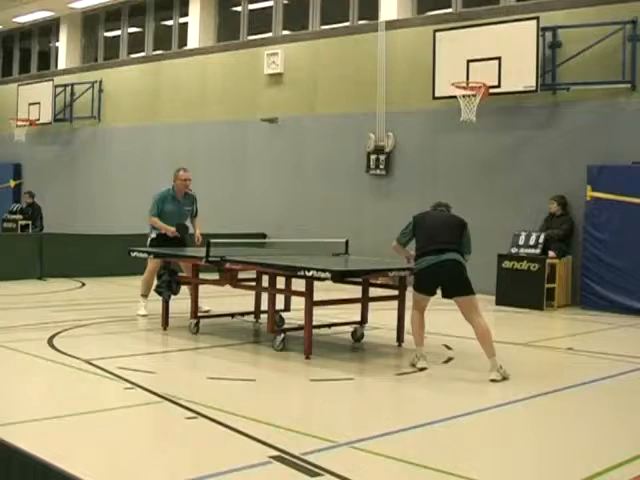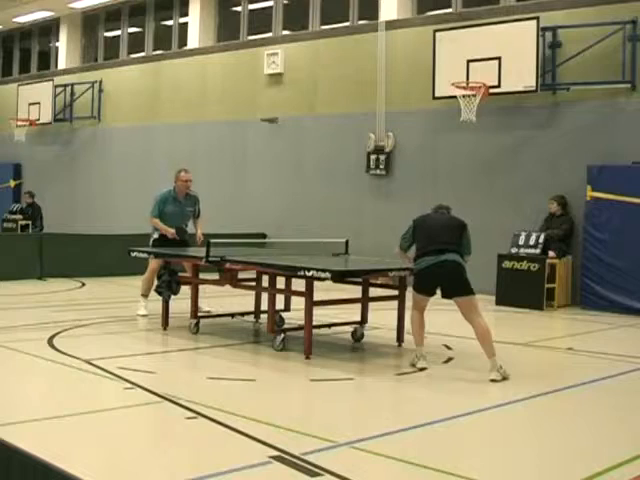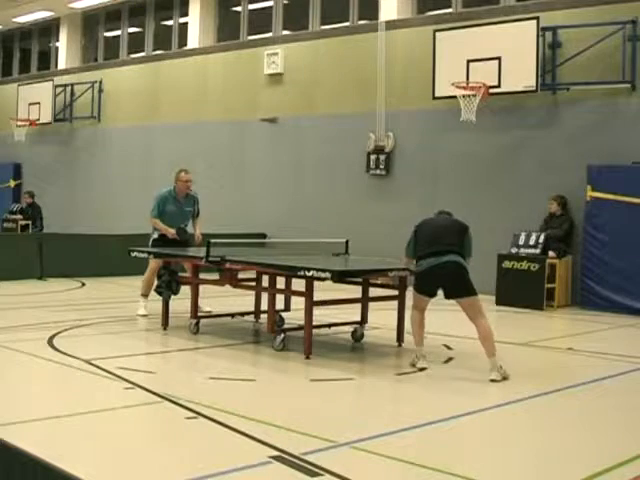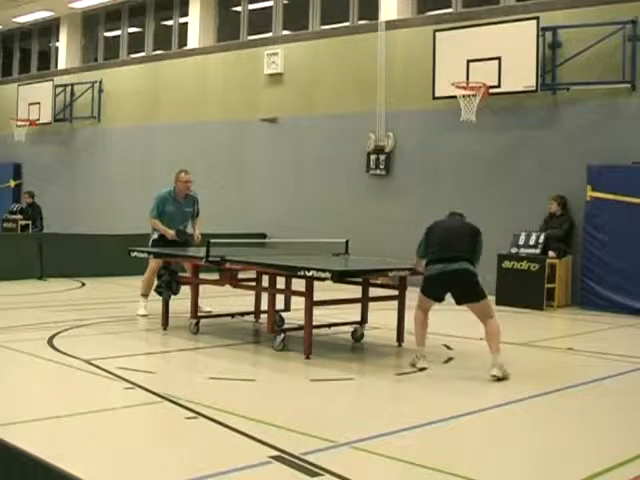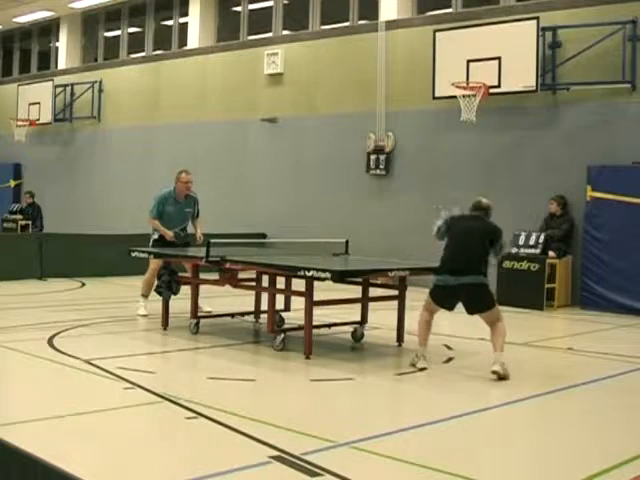
dt=0.3s
person 1, frame 1
left shoulder: (418, 218)
right shoulder: (460, 221)
left elbow: (396, 245)
right elbow: (466, 255)
left wrist: (409, 255)
left hip: (424, 266)
right hip: (453, 265)
left knee: (418, 309)
right knee: (475, 318)
left ankle: (419, 357)
right ankle: (494, 367)
person 1, frame 2
left shoulder: (419, 221)
right shoulder: (460, 223)
left elbow: (400, 250)
right elbow: (466, 256)
left wrist: (411, 260)
left hip: (424, 267)
right hip: (453, 266)
left knee: (417, 309)
right knee: (475, 317)
left ankle: (419, 357)
right ankle: (494, 367)
person 1, frame 3
left shoulder: (421, 225)
right shoulder: (461, 226)
left elbow: (408, 259)
right elbow: (466, 258)
left wrist: (419, 268)
left hip: (426, 268)
right hip: (454, 267)
left knee: (417, 309)
right knee: (478, 318)
left ankle: (419, 357)
right ankle: (495, 367)
person 1, frame 4
left shoulder: (434, 226)
right shoulder: (474, 229)
left elbow: (419, 259)
left wrist: (423, 269)
left hip: (435, 272)
right hip: (463, 272)
left knee: (422, 309)
right knee: (488, 318)
left ankle: (420, 356)
right ankle: (497, 364)
person 1, frame 5
left shoulder: (454, 221)
right shoulder: (493, 229)
left elbow: (439, 234)
right elbow: (497, 253)
left wrist: (440, 223)
left hip: (445, 281)
right hip: (475, 283)
left knee: (427, 310)
right knee: (497, 322)
left ankle: (421, 357)
right ankle: (498, 362)
person 2, frame 1
left shoulder: (191, 197)
right shoulder: (162, 195)
left elbow: (194, 217)
right elbow: (152, 218)
left wrist: (197, 230)
right wrist: (166, 228)
left hip: (178, 236)
right hip: (158, 235)
left knee: (190, 267)
right knee: (152, 267)
right ankle: (142, 303)
person 2, frame 2
left shoulder: (194, 198)
right shoulder: (163, 197)
left elbow: (196, 217)
right elbow: (153, 219)
left wrist: (198, 230)
right wrist: (167, 229)
left hip: (180, 236)
right hip: (161, 236)
left knee: (193, 267)
right knee: (153, 267)
right ankle: (143, 303)
person 2, frame 3
left shoulder: (193, 198)
right shoulder: (163, 196)
left elbow: (195, 217)
right elbow: (153, 219)
left wrist: (197, 230)
right wrist: (167, 230)
left hip: (181, 236)
right hip: (161, 236)
left knee: (193, 267)
right knee: (153, 267)
right ankle: (143, 303)
person 2, frame 4
left shoulder: (193, 198)
right shoulder: (163, 197)
left elbow: (195, 217)
right elbow: (153, 219)
left wrist: (196, 230)
right wrist: (166, 231)
left hip: (181, 236)
right hip: (161, 236)
left knee: (193, 267)
right knee: (153, 267)
right ankle: (143, 303)
person 2, frame 5
left shoulder: (193, 198)
right shoulder: (163, 197)
left elbow: (195, 218)
right elbow: (152, 219)
left wrist: (198, 230)
right wrist: (166, 232)
left hip: (180, 237)
right hip: (161, 236)
right knee: (154, 267)
right ankle: (142, 303)
